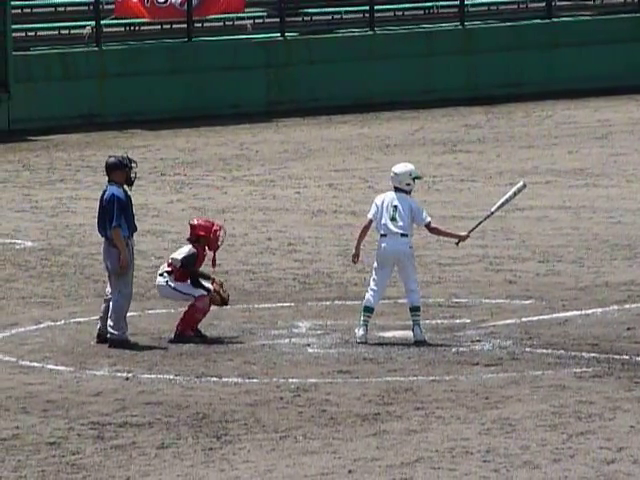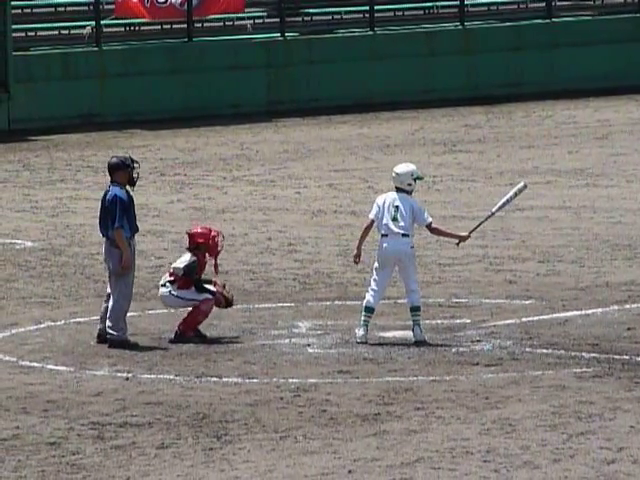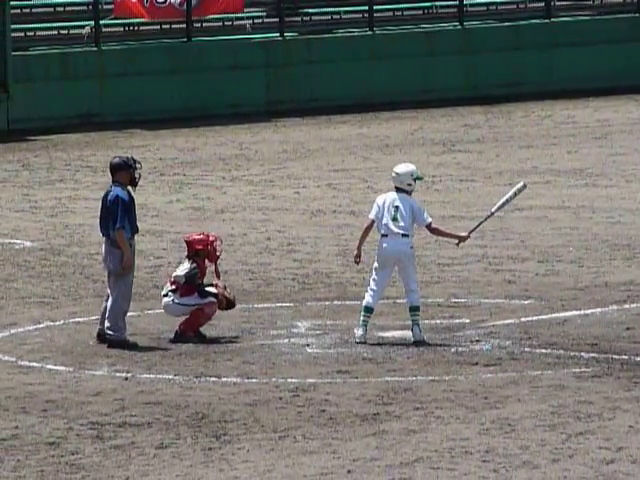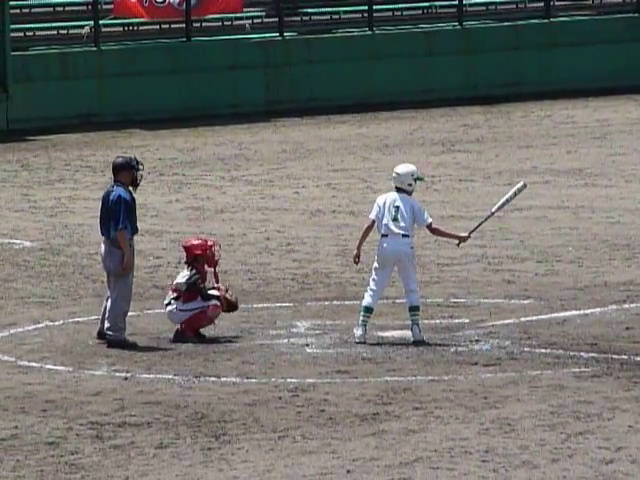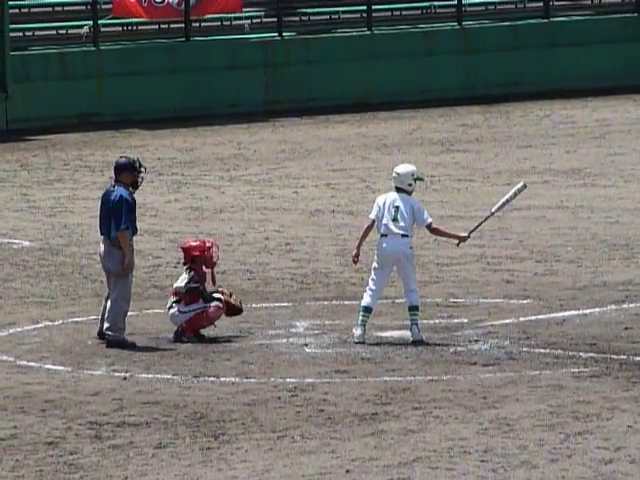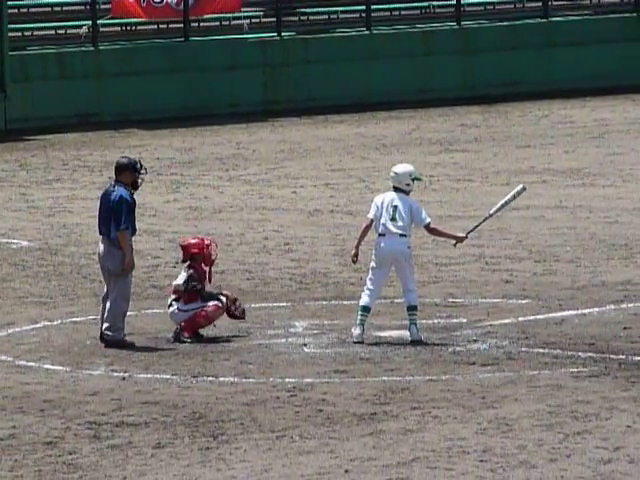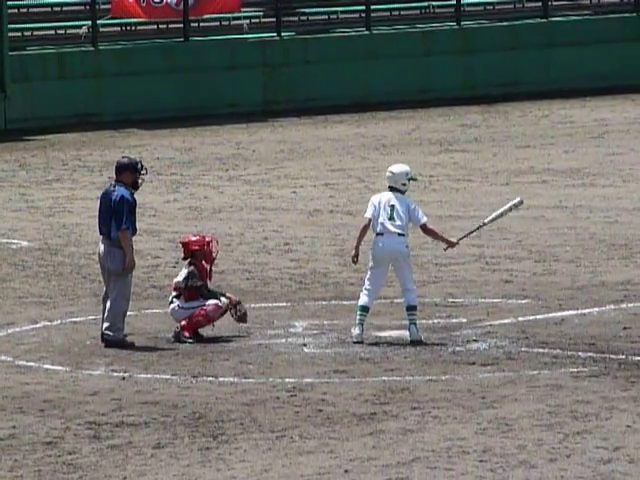
dt=0.1s
person 1, frame 1
left shoulder: (113, 192)
right shoulder: (115, 194)
right elbow: (115, 227)
right wrist: (123, 252)
left hip: (116, 246)
right hip: (118, 247)
left knee: (114, 291)
right knee: (121, 293)
left ankle: (104, 331)
right ankle: (116, 335)
person 1, frame 2
left shoulder: (112, 192)
right shoulder: (118, 194)
right elbow: (117, 228)
right wrist: (126, 253)
left hip: (114, 246)
right hip: (119, 247)
left knee: (114, 292)
right knee: (122, 294)
left ankle: (105, 330)
right ankle: (116, 335)
person 1, frame 3
left shoulder: (112, 192)
right shoulder: (119, 195)
right elbow: (118, 228)
right wrist: (127, 253)
left hip: (112, 246)
right hip: (119, 248)
left knee: (114, 292)
right knee: (121, 294)
left ankle: (105, 330)
right ankle: (115, 335)
person 1, frame 4
left shoulder: (110, 192)
right shoulder: (122, 195)
right elbow: (120, 228)
right wrist: (128, 254)
left hip: (108, 246)
right hip: (118, 248)
left knee: (114, 292)
right knee: (121, 294)
left ankle: (105, 329)
right ankle: (115, 335)
person 1, frame 5
left shoulder: (109, 192)
right shoulder: (123, 196)
right elbow: (121, 229)
right wrist: (128, 255)
left hip: (107, 245)
right hip: (118, 248)
left knee: (113, 292)
right knee: (120, 294)
left ankle: (105, 328)
right ankle: (114, 335)
person 1, frame 6
left shoulder: (108, 192)
right shoulder: (123, 196)
right elbow: (121, 229)
right wrist: (129, 255)
left hip: (105, 245)
right hip: (117, 248)
left knee: (111, 292)
right knee: (119, 295)
left ankle: (106, 330)
right ankle: (113, 335)
person 1, frame 7
left shoulder: (107, 192)
right shoulder: (124, 196)
right elbow: (122, 229)
right wrist: (129, 255)
left hip: (105, 245)
right hip: (117, 248)
left knee: (110, 292)
right knee: (119, 294)
left ankle: (109, 331)
right ankle: (113, 335)
person 2, frame 1
left shoulder: (380, 199)
right shoulder: (412, 203)
left elbow: (367, 225)
right elbow: (431, 228)
left wrist: (357, 247)
right wrist: (457, 236)
left hip: (384, 246)
right hip: (404, 247)
left knee: (375, 289)
right knee: (412, 289)
left ankle: (362, 330)
right ankle: (417, 330)
person 2, frame 2
left shoulder: (382, 199)
right shoulder: (413, 203)
left elbow: (369, 225)
right elbow: (432, 228)
left wrist: (358, 248)
right wrist: (458, 236)
left hip: (385, 246)
right hip: (405, 247)
left knee: (375, 289)
right knee: (412, 289)
left ankle: (362, 330)
right ankle: (417, 330)
person 2, frame 3
left shoulder: (382, 199)
right shoulder: (413, 203)
left elbow: (369, 225)
right elbow: (432, 228)
left wrist: (359, 248)
right wrist: (458, 237)
left hip: (385, 246)
right hip: (405, 247)
left knee: (374, 289)
right knee: (412, 289)
left ankle: (361, 330)
right ankle: (416, 330)
person 2, frame 4
left shoulder: (382, 199)
right shoulder: (413, 204)
left elbow: (370, 225)
right elbow: (432, 229)
left wrist: (358, 248)
right wrist: (458, 237)
left hip: (385, 246)
right hip: (405, 247)
left knee: (374, 289)
right knee: (412, 289)
left ankle: (361, 330)
right ankle: (415, 329)
person 2, frame 5
left shoulder: (382, 199)
right shoulder: (413, 204)
left elbow: (370, 224)
right elbow: (432, 229)
left wrist: (358, 248)
right wrist: (458, 237)
left hip: (384, 246)
right hip: (404, 247)
left knee: (373, 288)
right knee: (411, 289)
left ankle: (360, 330)
right ankle: (415, 329)
person 2, frame 6
left shoulder: (380, 198)
right shoulder: (412, 203)
left elbow: (368, 224)
right elbow: (430, 228)
left wrist: (357, 247)
right wrist: (455, 237)
left hip: (382, 245)
right hip: (402, 246)
left knee: (371, 289)
right knee: (409, 288)
left ankle: (359, 330)
right ankle: (413, 329)
person 2, frame 7
left shoulder: (377, 198)
right shoulder: (409, 203)
left elbow: (366, 223)
right elbow: (425, 228)
left wrist: (356, 248)
right wrist: (446, 241)
left hip: (380, 245)
right hip: (400, 246)
left knee: (370, 288)
right knee: (408, 288)
left ankle: (358, 329)
right ankle: (413, 329)
person 3, frame 1
left shoulder: (199, 249)
right shoulder: (193, 252)
left elbow: (193, 272)
right elbow: (194, 280)
left wrist: (211, 279)
right wrist: (210, 291)
left hip: (174, 279)
right hip: (167, 282)
left knee: (209, 293)
right knee: (202, 296)
left ankle: (191, 328)
right ankle: (182, 332)
person 3, frame 2
left shoulder: (197, 256)
right shoulder: (194, 260)
left elbow: (195, 281)
right elbow: (198, 287)
left wrist: (213, 282)
right wrist: (215, 293)
left hip: (176, 289)
right hip: (169, 293)
left knee: (212, 294)
right knee: (207, 300)
left ankle: (191, 329)
right ankle: (183, 332)
person 3, frame 3
left shoulder: (197, 262)
right shoulder: (195, 267)
left elbow: (197, 286)
right elbow: (201, 292)
left wrist: (214, 284)
right wrist: (217, 295)
left hip: (178, 297)
right hip: (173, 302)
left knee: (214, 296)
right knee: (211, 303)
left ankle: (192, 330)
right ankle: (183, 332)
person 3, frame 4
left shoulder: (197, 268)
right shoulder: (195, 272)
left elbow: (200, 292)
right elbow: (204, 296)
left wrist: (216, 288)
right wrist: (219, 293)
left hip: (183, 306)
right hip: (176, 311)
left knee: (218, 299)
right knee: (214, 306)
left ankle: (191, 330)
right ankle: (183, 331)
person 3, frame 5
left shoulder: (197, 269)
right shoulder: (194, 274)
left elbow: (202, 294)
right elbow: (206, 298)
left wrist: (219, 291)
right wrist: (221, 298)
left hip: (185, 308)
right hip: (178, 313)
left knee: (220, 300)
right knee: (217, 308)
left ankle: (192, 330)
right ankle: (183, 331)
person 3, frame 6
left shoulder: (198, 268)
right shoulder: (192, 272)
left elbow: (202, 293)
right elbow: (204, 296)
left wrist: (222, 294)
right wrist: (221, 294)
left hip: (187, 307)
right hip: (178, 312)
left knee: (222, 302)
right knee: (216, 307)
left ankle: (191, 329)
right ankle: (182, 330)
person 3, frame 7
left shoulder: (200, 266)
right shoulder: (192, 269)
left elbow: (205, 290)
right elbow: (203, 294)
left wrist: (226, 296)
right wrist: (222, 295)
left hip: (188, 305)
right hip: (179, 309)
left knee: (224, 303)
right knee: (215, 306)
left ankle: (190, 328)
right ankle: (183, 329)
